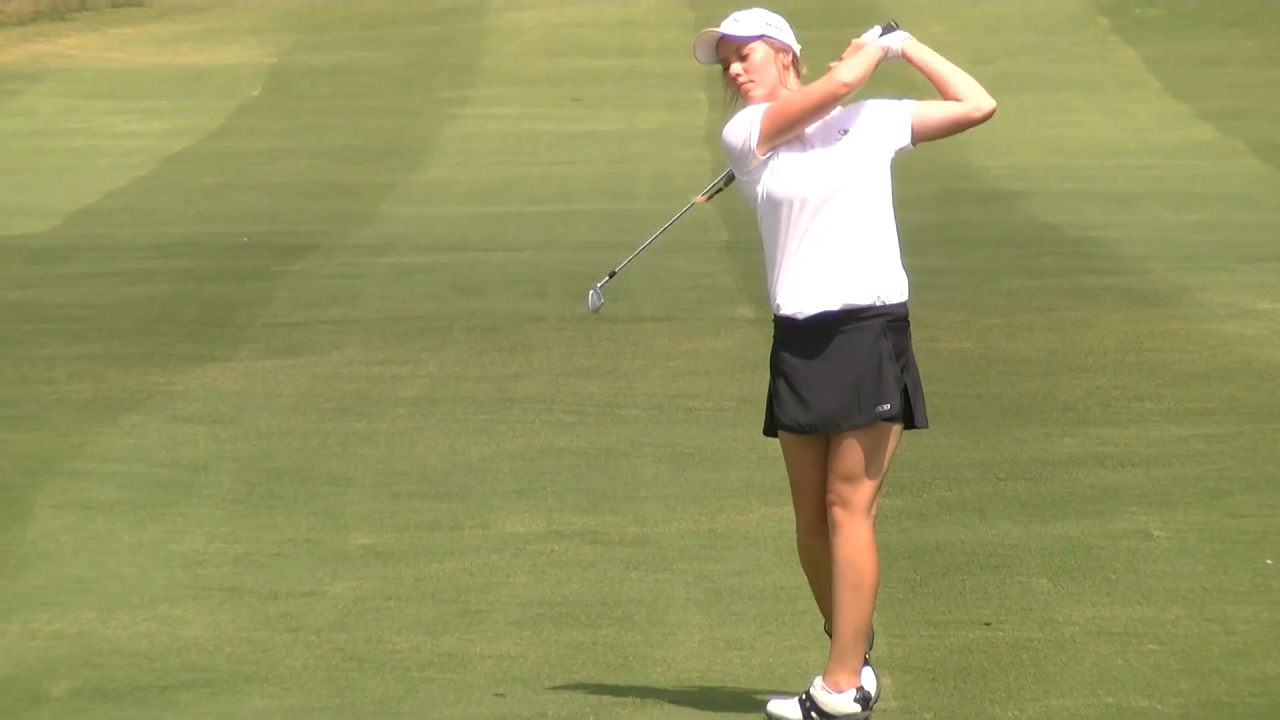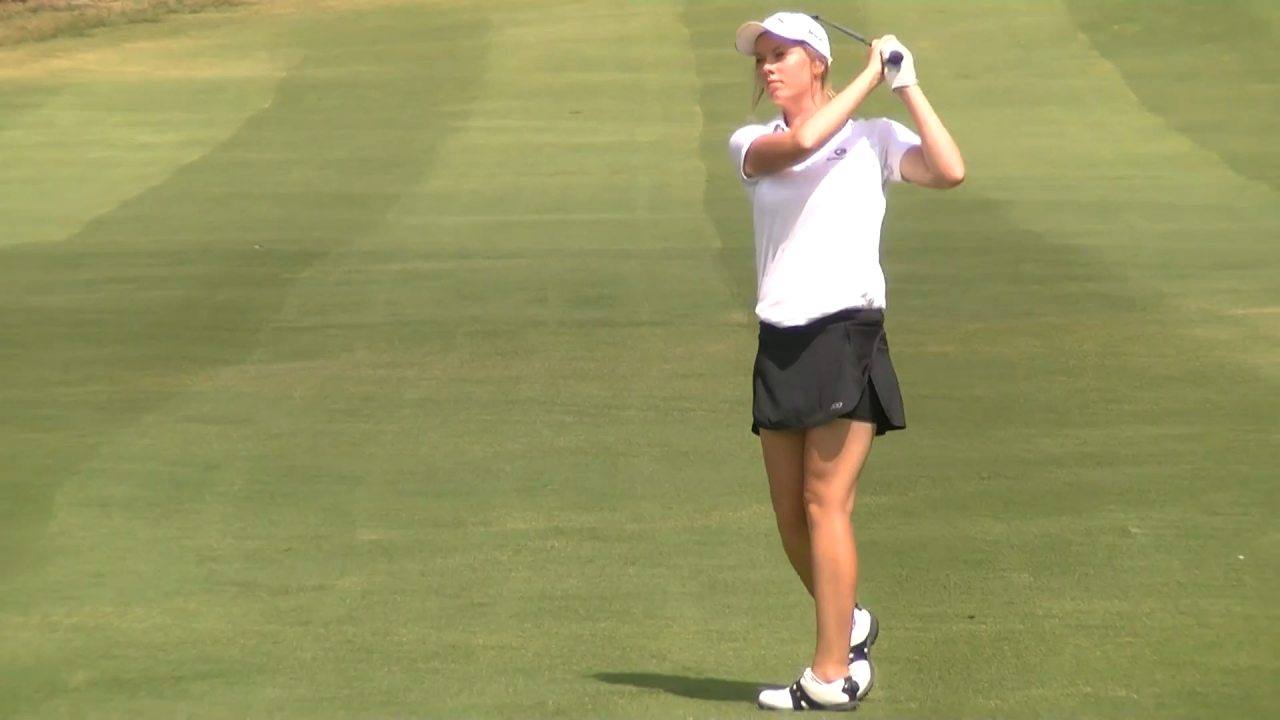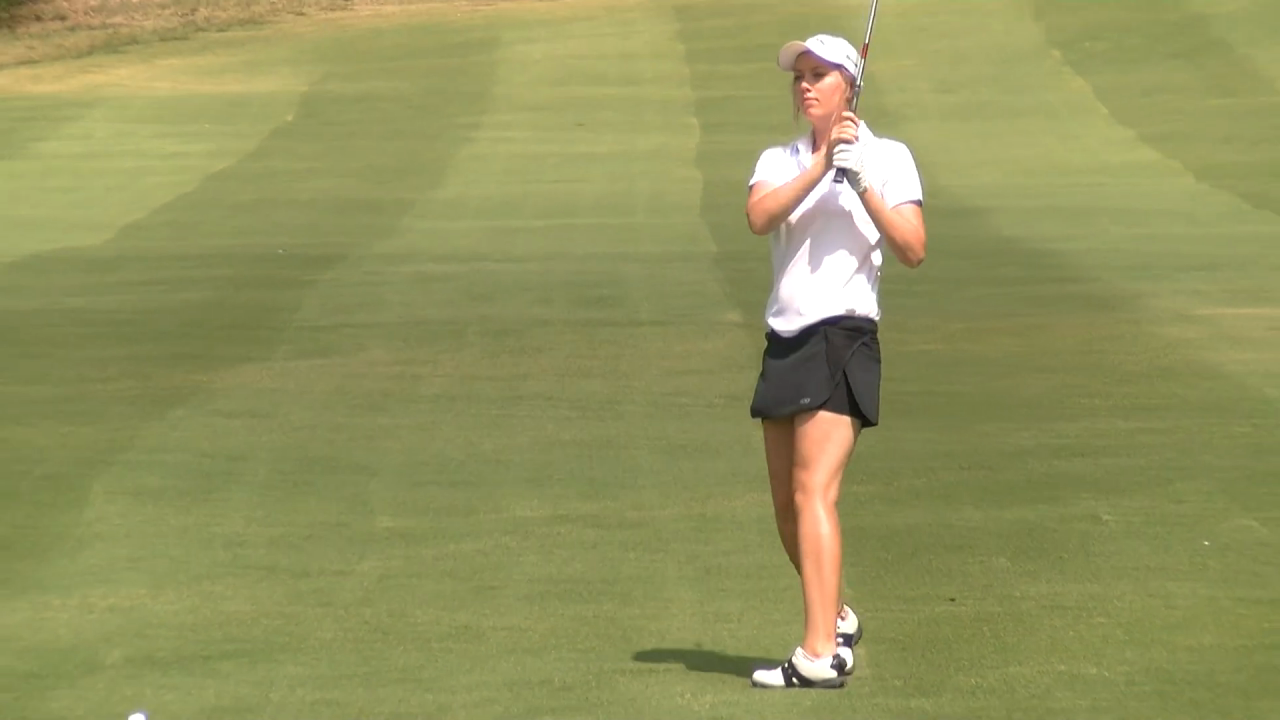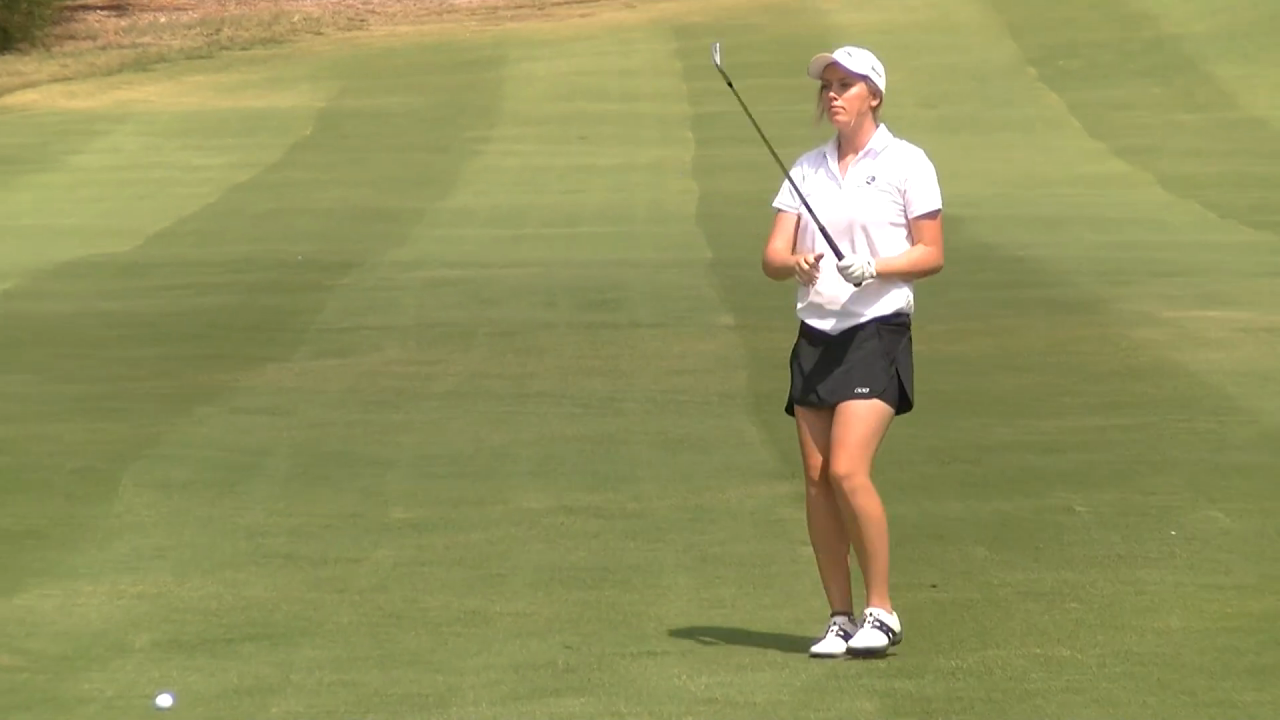
dt=0.4s
person 1, frame 1
left shoulder: (874, 121)
right shoulder: (743, 136)
left elbow: (978, 106)
right elbow: (839, 81)
left wrist: (902, 42)
right wrist: (874, 47)
left hip: (872, 333)
right hip: (799, 342)
left knee: (848, 509)
right knee: (811, 518)
right ankle: (849, 645)
person 1, frame 2
left shoulder: (876, 138)
right shoulder: (749, 145)
left elbow: (951, 173)
right elbow: (803, 138)
left wrist: (908, 84)
right wrist: (870, 71)
left hip: (846, 335)
right hip: (779, 343)
left knee: (826, 506)
right knee: (791, 515)
left ankle: (830, 677)
right ankle: (848, 627)
person 1, frame 3
left shoulder: (887, 157)
right shoulder: (777, 161)
left elbow: (913, 251)
right elbow: (759, 218)
left wrist: (858, 174)
right wrist: (825, 159)
left hip: (840, 339)
right hip: (784, 341)
left knee: (812, 494)
right knee: (787, 502)
left ankle: (819, 653)
right ankle: (838, 616)
person 1, frame 4
left shoulder: (907, 162)
right shoulder: (806, 169)
left elbow: (932, 255)
right elbow: (772, 256)
left wrist: (873, 264)
right wrist: (796, 264)
left hip: (877, 334)
right hip: (815, 340)
left knee: (847, 472)
right knee: (817, 482)
left ankle: (880, 611)
right ankle: (842, 618)
